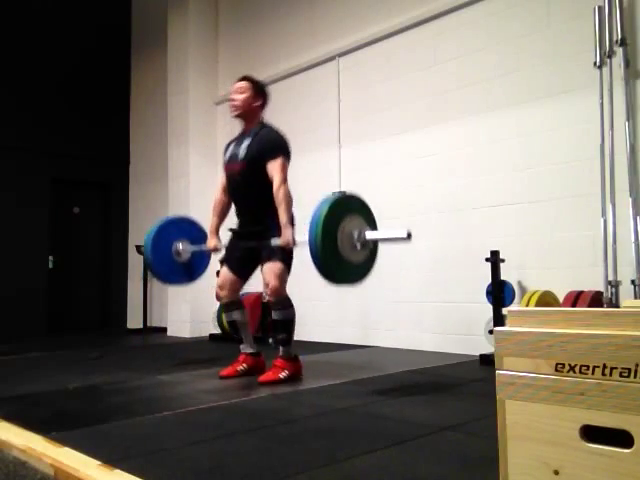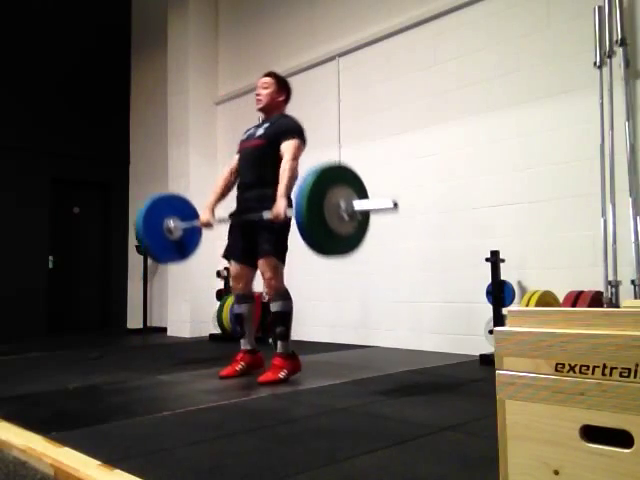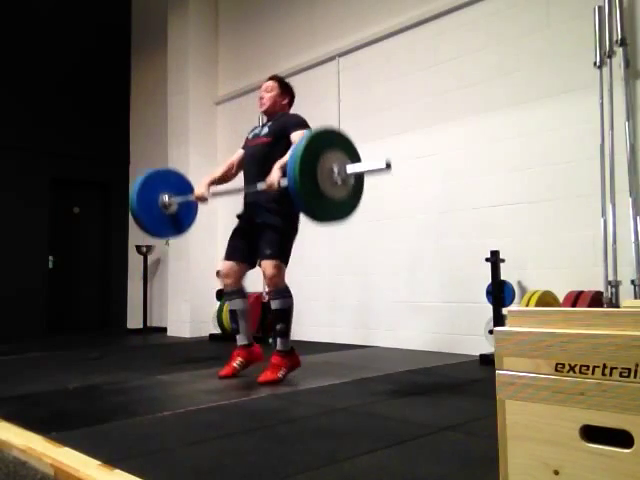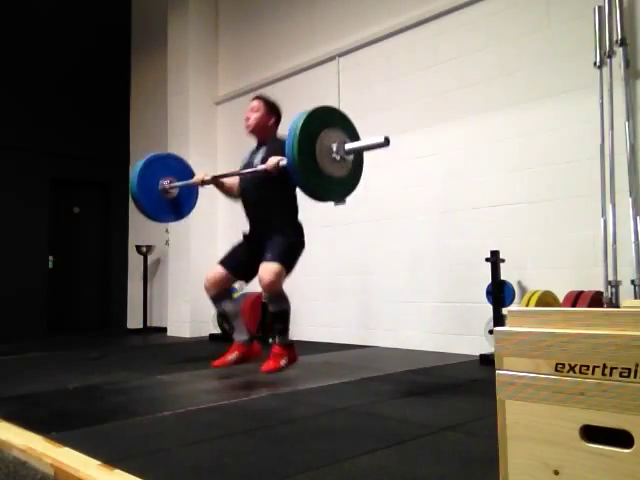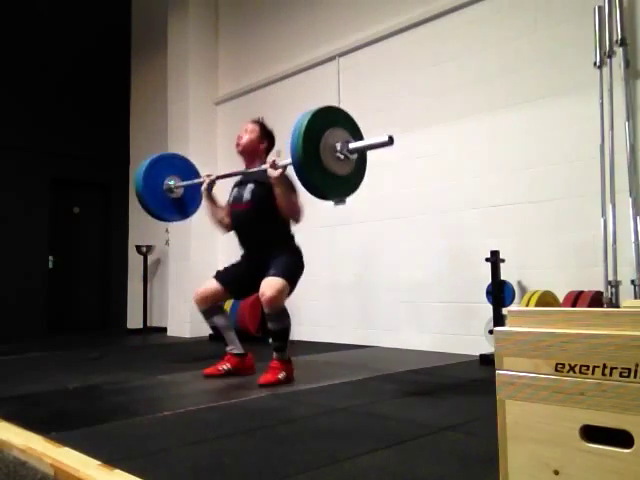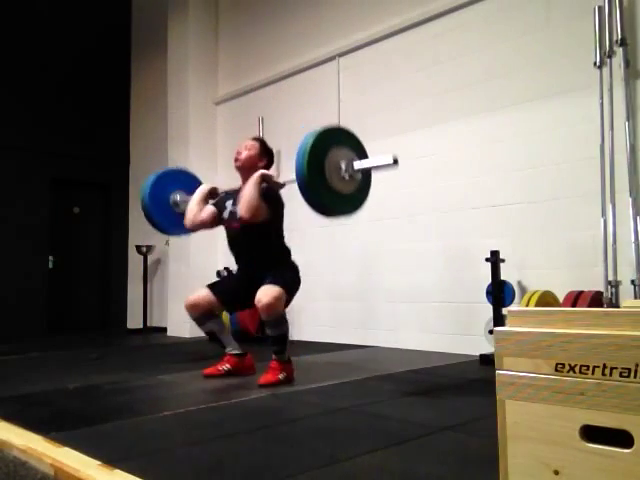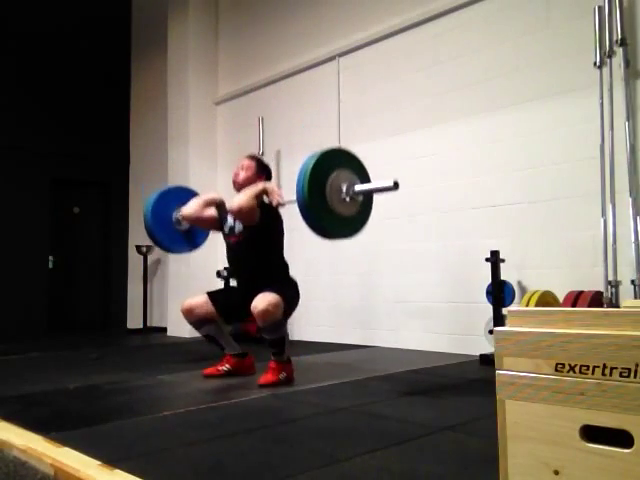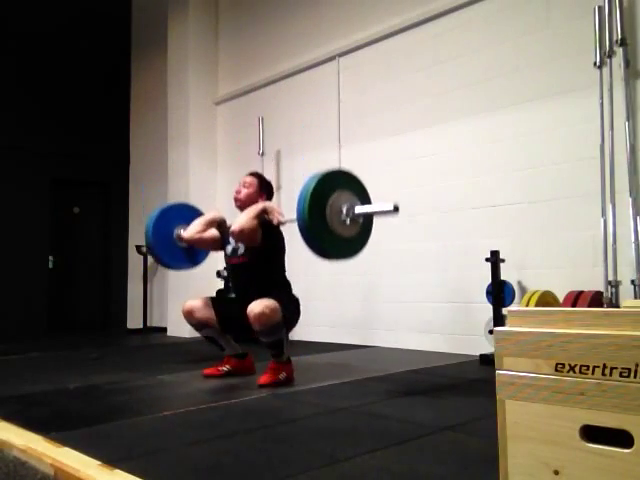
dt=0.1s
person 1, frame 1
left shoulder: (269, 137)
right shoulder: (232, 145)
left elbow: (280, 184)
right elbow: (224, 191)
left wrist: (287, 230)
right wrist: (213, 233)
left hip: (272, 224)
right hip: (247, 228)
left knee: (274, 285)
right knee: (225, 290)
left ankle: (287, 360)
right ankle: (250, 356)
person 1, frame 2
left shoulder: (286, 126)
right shoulder: (251, 131)
left elbow: (289, 160)
right elbow: (232, 171)
left wrist: (281, 200)
right wrist: (210, 207)
left hip: (272, 213)
right hip: (244, 214)
left knee: (272, 279)
right knee: (239, 283)
left ankle: (285, 357)
right ankle: (248, 353)
person 1, frame 3
left shoulder: (292, 122)
right shoulder: (256, 130)
right elbow: (234, 163)
left wrist: (279, 170)
right wrist: (207, 183)
left hip: (277, 213)
right hip: (251, 214)
left knee: (272, 275)
right knee: (229, 277)
left ankle: (284, 352)
right ankle: (245, 348)
person 1, frame 4
left shoulder: (279, 146)
right shoulder: (254, 153)
right elbow: (238, 190)
left wrist: (279, 164)
right wrist: (213, 181)
left hip: (282, 231)
right hip: (257, 233)
left knee: (269, 278)
right knee: (214, 282)
left ankle: (283, 347)
right ankle: (243, 343)
person 1, frame 5
left shoulder: (270, 176)
right shoulder: (238, 183)
left elbow: (294, 215)
right elbow: (227, 223)
left wrist: (277, 178)
right wrist: (208, 192)
left hip: (281, 256)
right hip: (252, 259)
left knee: (270, 294)
right knee: (204, 295)
left ankle: (281, 361)
right ankle: (237, 355)
person 1, frame 6
left shoulder: (266, 191)
right shoulder: (228, 198)
left elbow: (246, 214)
right elbow: (191, 222)
left wrist: (256, 179)
right wrist: (204, 192)
left hip: (277, 270)
right hip: (246, 274)
left knee: (266, 301)
right knee: (194, 303)
left ankle: (281, 362)
right ankle: (237, 356)
person 1, frame 7
left shoulder: (264, 210)
right shoulder: (226, 215)
left elbow: (238, 206)
right elbow: (186, 214)
left wrist: (261, 189)
right wrist: (212, 199)
left hip: (278, 291)
right hip: (245, 291)
left knee: (262, 307)
right knee: (191, 307)
left ankle: (281, 363)
right ankle: (237, 357)
person 1, frame 8
left shoulder: (267, 230)
right shoulder: (228, 233)
left elbow: (240, 230)
right elbow: (189, 236)
left wrist: (262, 208)
right wrist: (213, 218)
left hip: (278, 304)
left knee: (259, 311)
right knee: (191, 309)
left ankle: (281, 363)
right ankle: (237, 358)
